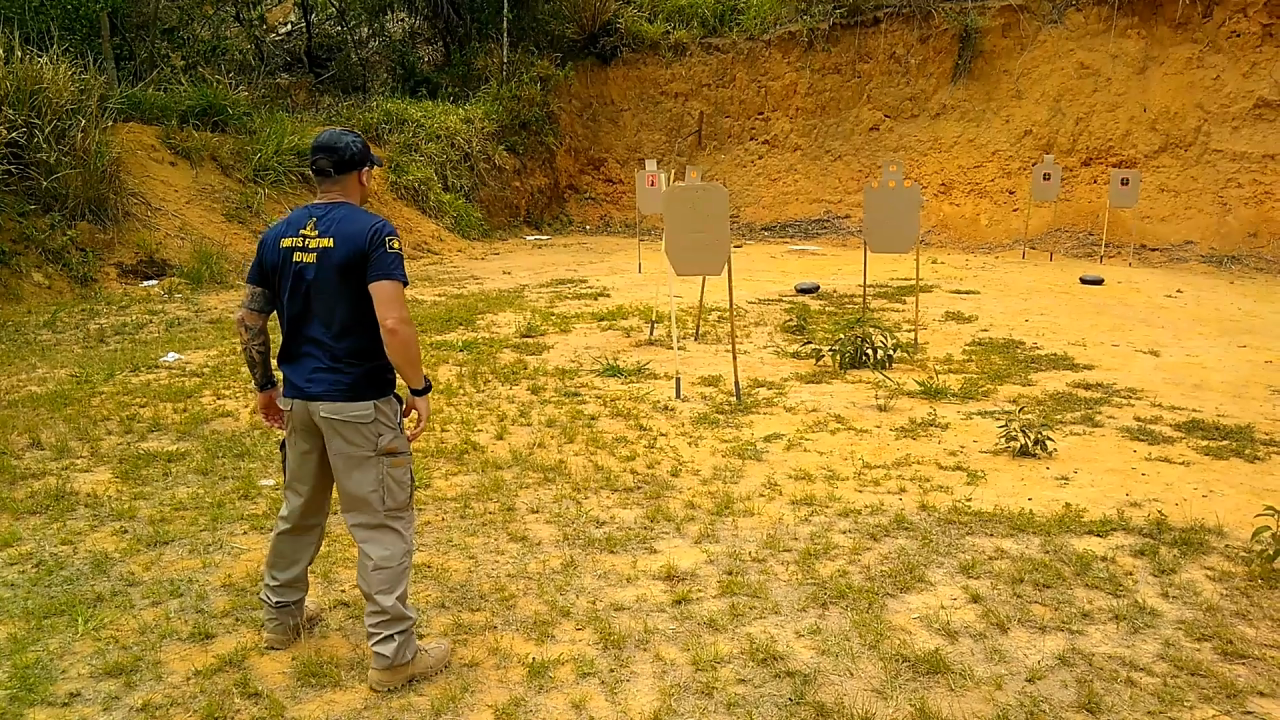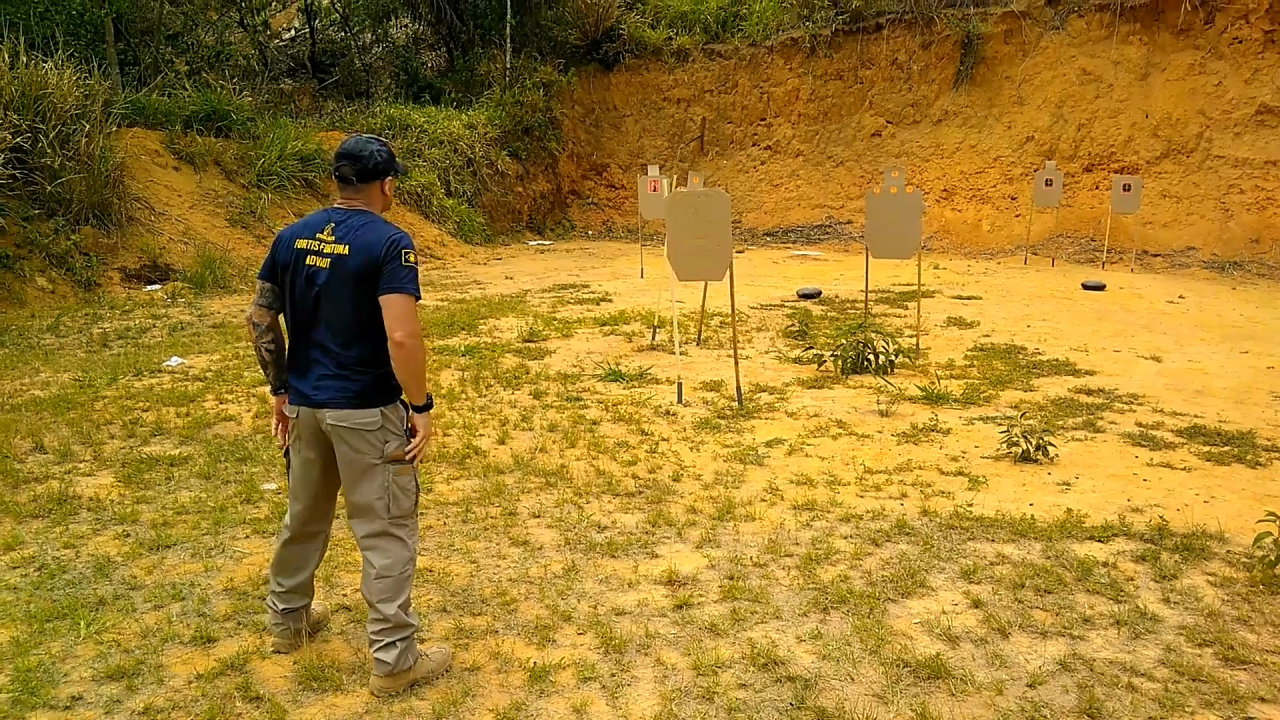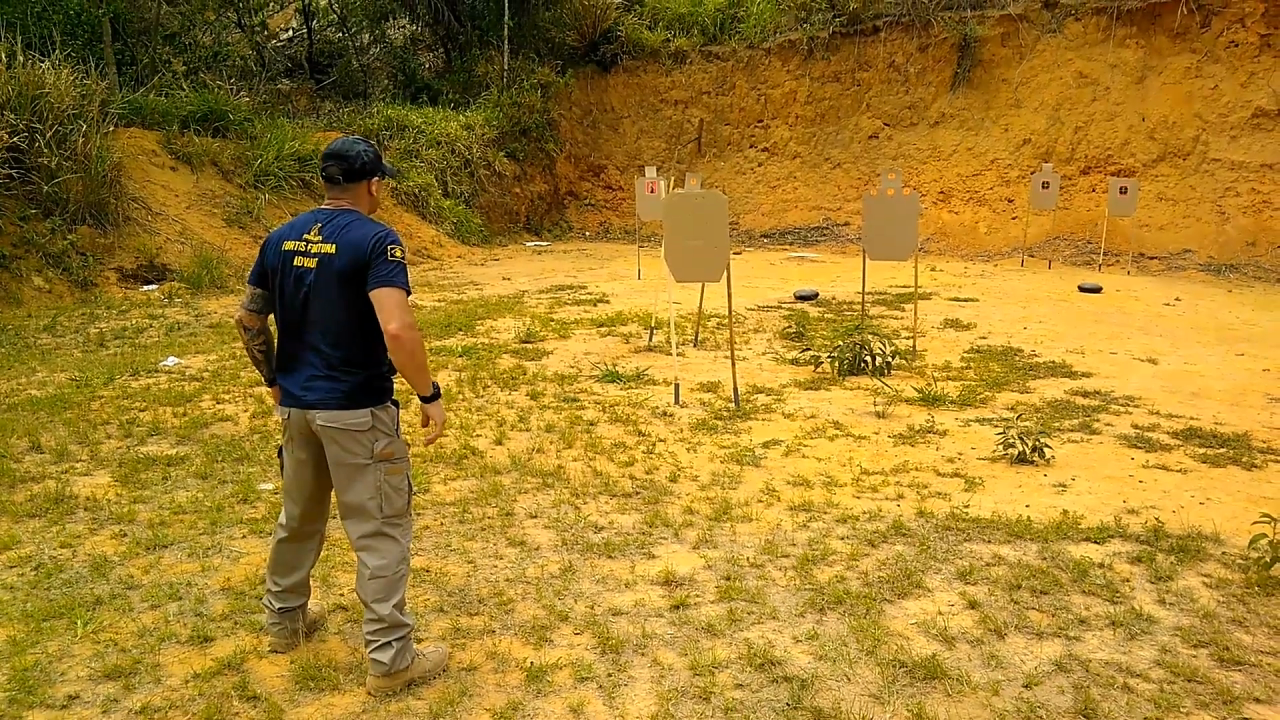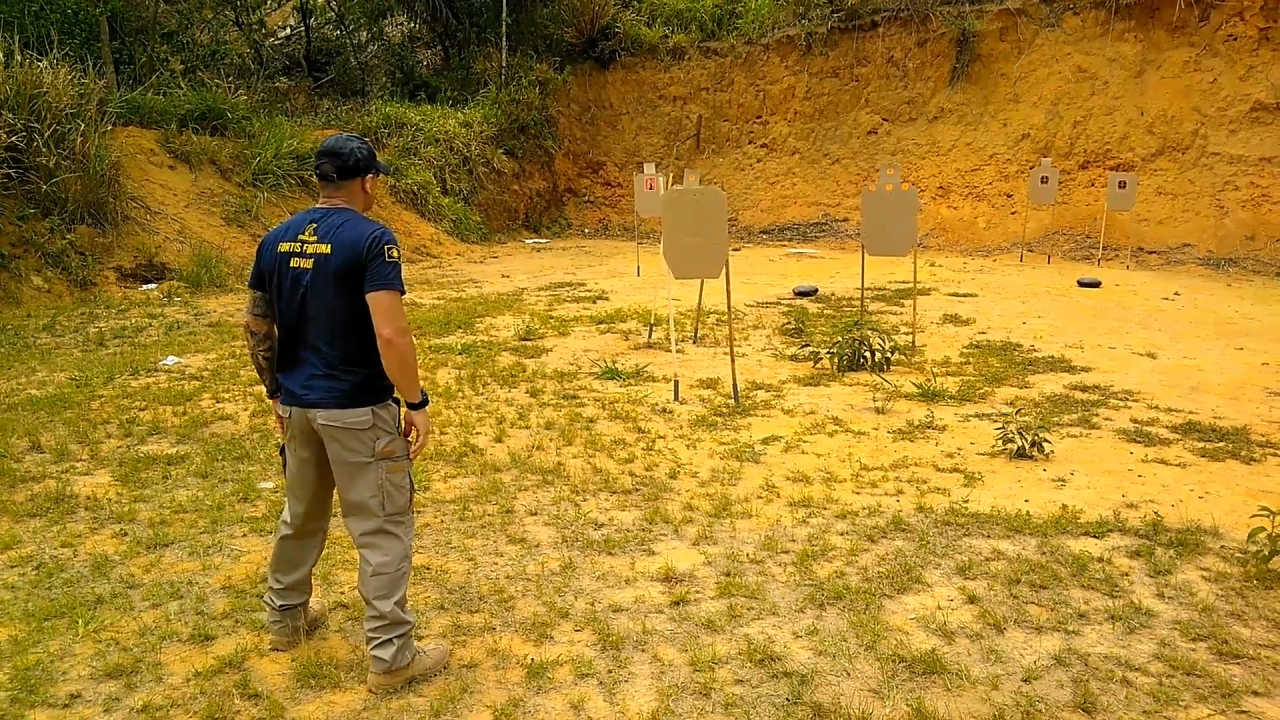
dt=0.4s
person 1, frame 1
left shoulder: (276, 235)
right shoulder: (372, 231)
left elbow: (249, 319)
right elbow: (393, 323)
left wrist: (264, 386)
right wrist: (419, 387)
left hip: (299, 397)
right hip: (360, 402)
left knee: (299, 508)
right knee: (383, 524)
left ankle: (281, 615)
right ankle: (393, 653)
person 1, frame 2
left shoulder: (292, 236)
right shoulder: (388, 242)
left elbow: (261, 320)
right elbow: (402, 339)
left wrist: (280, 389)
right wrist: (421, 407)
left hip: (306, 404)
right hip: (367, 410)
left knee: (303, 516)
right knee: (387, 532)
left ankle: (288, 619)
right ankle: (393, 659)
person 1, frame 3
left shoulder: (280, 239)
right shoulder: (375, 239)
left elbow: (249, 320)
right elbow: (397, 330)
left wrist: (275, 378)
right wrist: (429, 394)
left hip: (297, 404)
right hip: (357, 410)
left knee: (298, 515)
right knee: (381, 530)
left ankle: (285, 619)
right ankle: (390, 659)
person 1, frame 4
left shoulder: (276, 240)
right shoulder: (371, 239)
left elbow: (257, 327)
right elbow: (390, 334)
left wrist: (276, 393)
right wrist: (416, 403)
left hip: (299, 404)
right hip: (357, 409)
left knee: (300, 514)
right knee: (383, 529)
left ankle: (286, 618)
right ankle: (391, 656)
